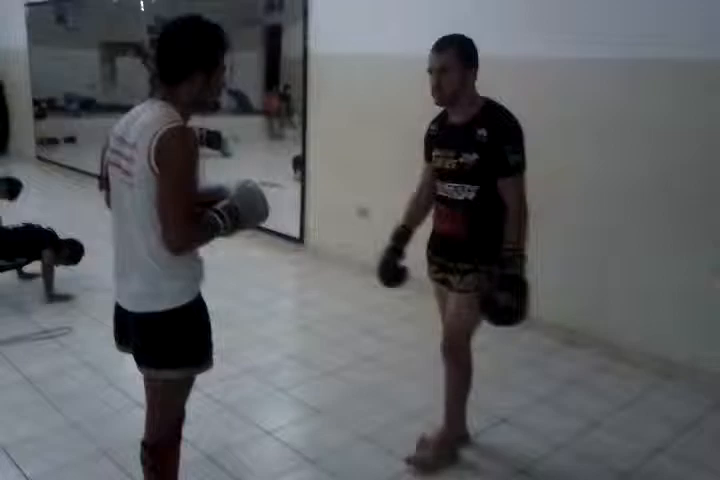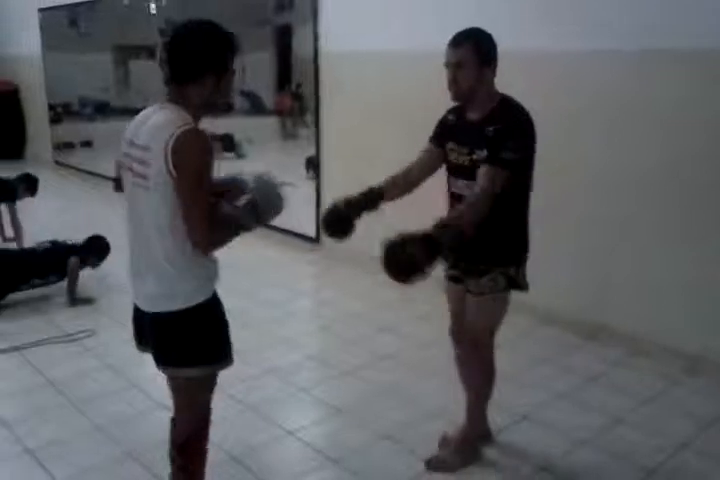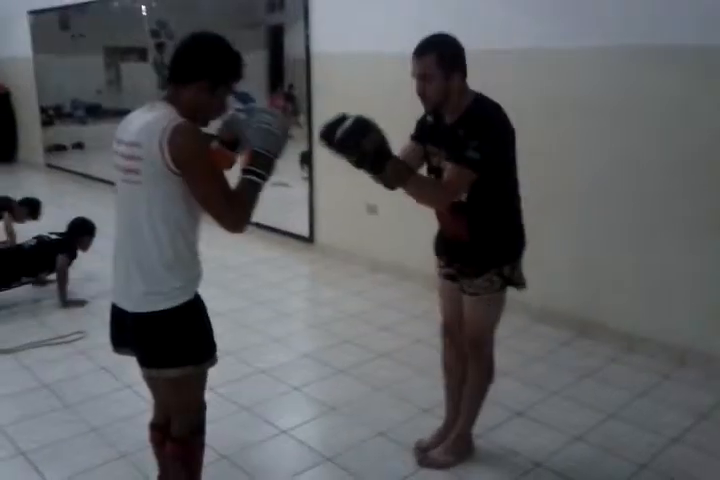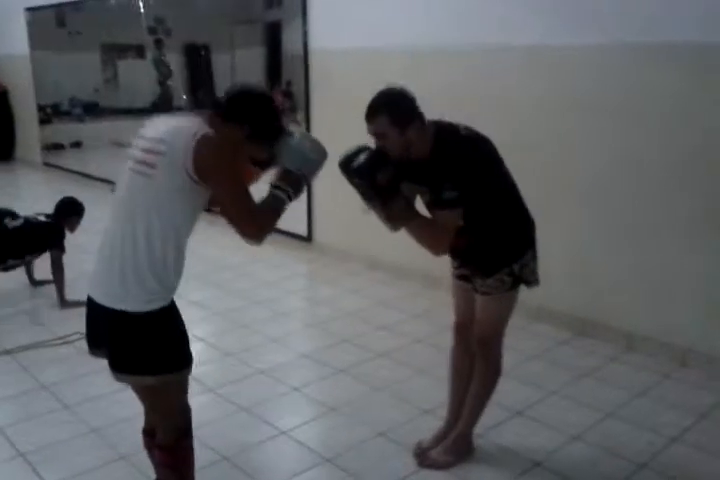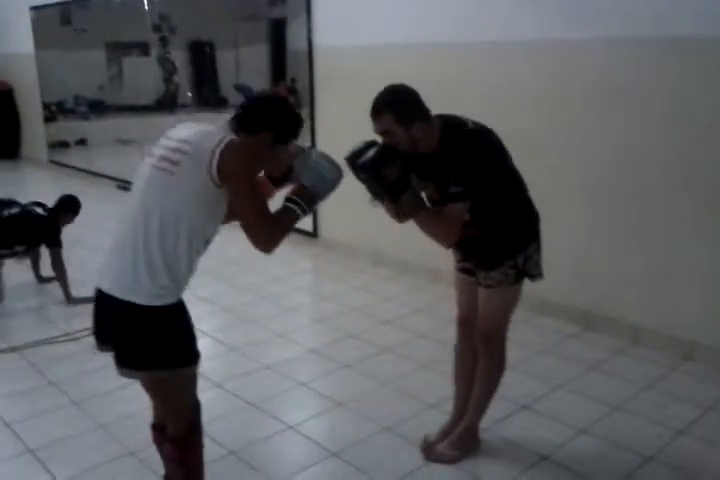
dt=0.3s
person 1, frame 1
left shoulder: (129, 122)
right shoulder: (175, 137)
right elbow: (178, 238)
left wrist: (196, 200)
right wrist: (227, 216)
left hip: (134, 298)
right hip: (168, 307)
left knee: (164, 412)
right knee: (165, 422)
person 1, frame 2
left shoulder: (140, 124)
right shoulder: (189, 139)
right elbow: (204, 238)
left wrist: (210, 193)
right wrist: (246, 212)
left hip: (151, 299)
right hip: (185, 306)
left knee: (189, 408)
right knee: (193, 418)
person 1, frame 3
left shoulder: (136, 123)
right shoulder: (181, 134)
right elbow: (232, 216)
left wrist: (222, 147)
right wrist: (258, 164)
left hip: (130, 300)
right hip: (168, 305)
left knee: (167, 411)
right knee: (187, 419)
person 1, frame 4
left shoulder: (161, 128)
right shoulder: (208, 145)
right elbow: (253, 228)
left wrist: (254, 164)
right wrist: (289, 183)
left hip: (107, 299)
right hip: (141, 309)
left knee: (161, 414)
right knee: (173, 423)
person 1, frame 5
left shoulder: (186, 134)
right shoulder: (232, 153)
right elbow: (265, 237)
left wrist: (270, 180)
right wrist: (303, 197)
left hip: (116, 294)
right hip: (148, 306)
left knee: (170, 410)
right knee: (182, 418)
person 2, frame 1
left shoulder: (499, 127)
right shoulder: (438, 127)
left elbow: (514, 205)
left wrist: (512, 268)
right wrist: (399, 240)
left hip: (480, 258)
right hip: (442, 251)
left knee: (454, 343)
right knee: (454, 341)
left ankle: (448, 438)
right ankle: (456, 426)
person 2, frame 2
left shoulder: (512, 124)
right shoulder: (453, 120)
left elbow: (482, 197)
right elbow: (416, 172)
left wrist: (432, 238)
right wrist: (366, 199)
left hip: (494, 255)
right hip: (458, 246)
left knee: (477, 342)
right knee: (461, 337)
left ankle: (470, 438)
right ankle: (477, 422)
person 2, frame 3
left shoulder: (486, 123)
right shoulder: (433, 118)
left elbow: (443, 195)
right elbow: (402, 170)
left wrist: (384, 165)
right wrist: (369, 157)
left hip: (491, 253)
right hip: (451, 246)
left knee: (476, 342)
right knee: (450, 334)
left ankle: (461, 436)
right ankle: (449, 425)
person 2, frame 4
left shoulder: (459, 155)
right shoulder: (413, 152)
left elbow: (438, 242)
right elbow: (398, 221)
left wrist: (394, 200)
left hip: (504, 251)
right hip: (468, 249)
left knee: (485, 341)
right knee: (462, 333)
left ankle: (462, 435)
right ankle: (451, 426)
person 2, frame 5
left shoulder: (465, 149)
right shoulder: (415, 149)
left elbow: (446, 234)
right elbow: (401, 214)
left wrist: (404, 195)
left hip: (509, 244)
right hip: (471, 242)
left knee: (489, 336)
right knee: (466, 327)
left ankle: (469, 431)
right ankle: (456, 421)
